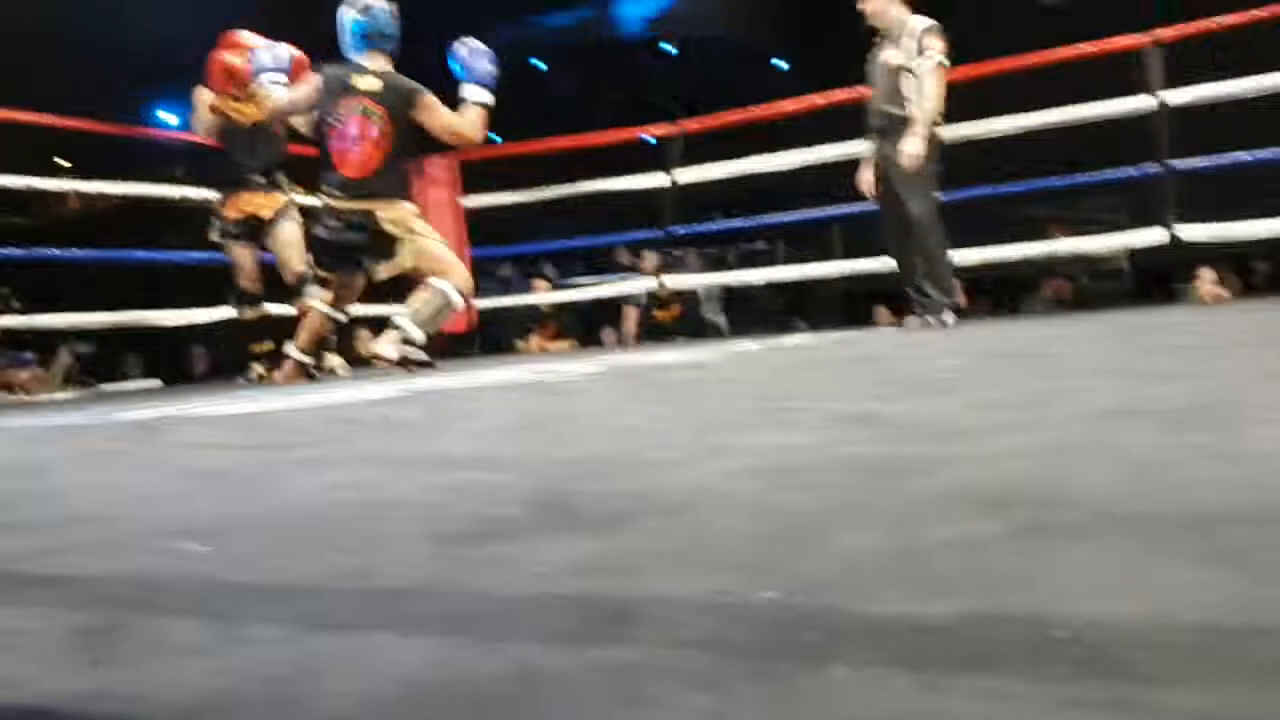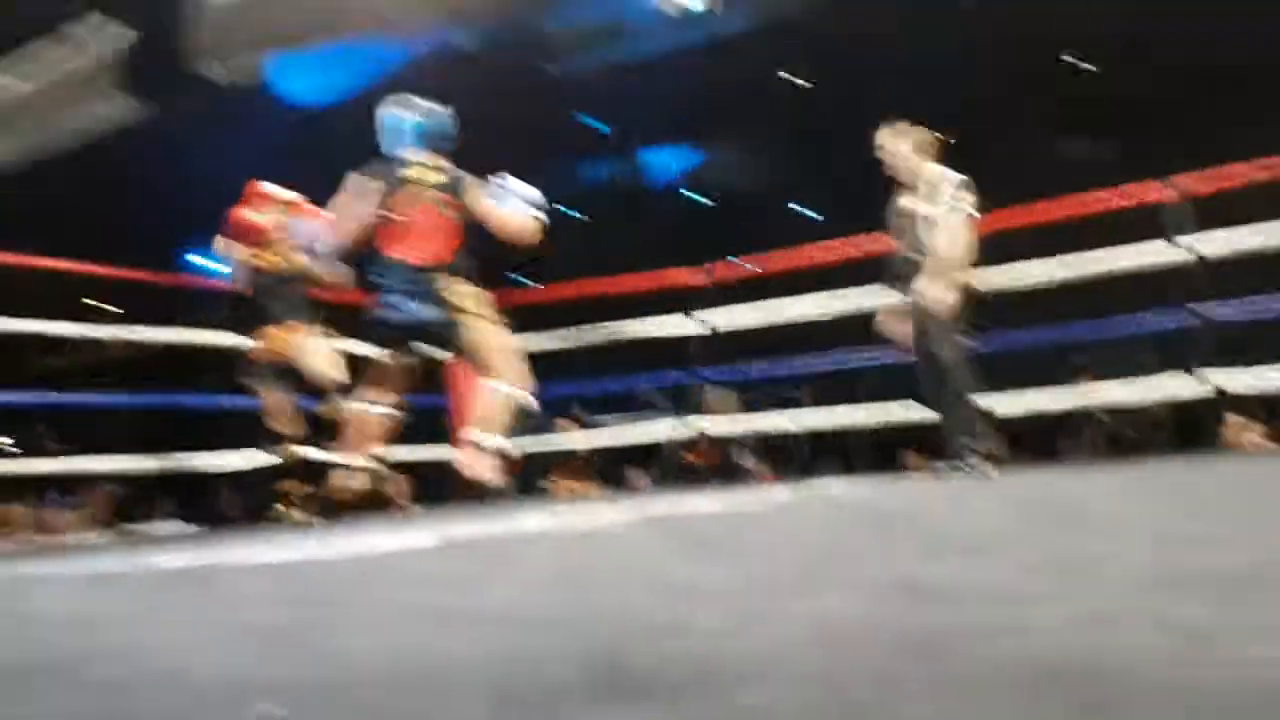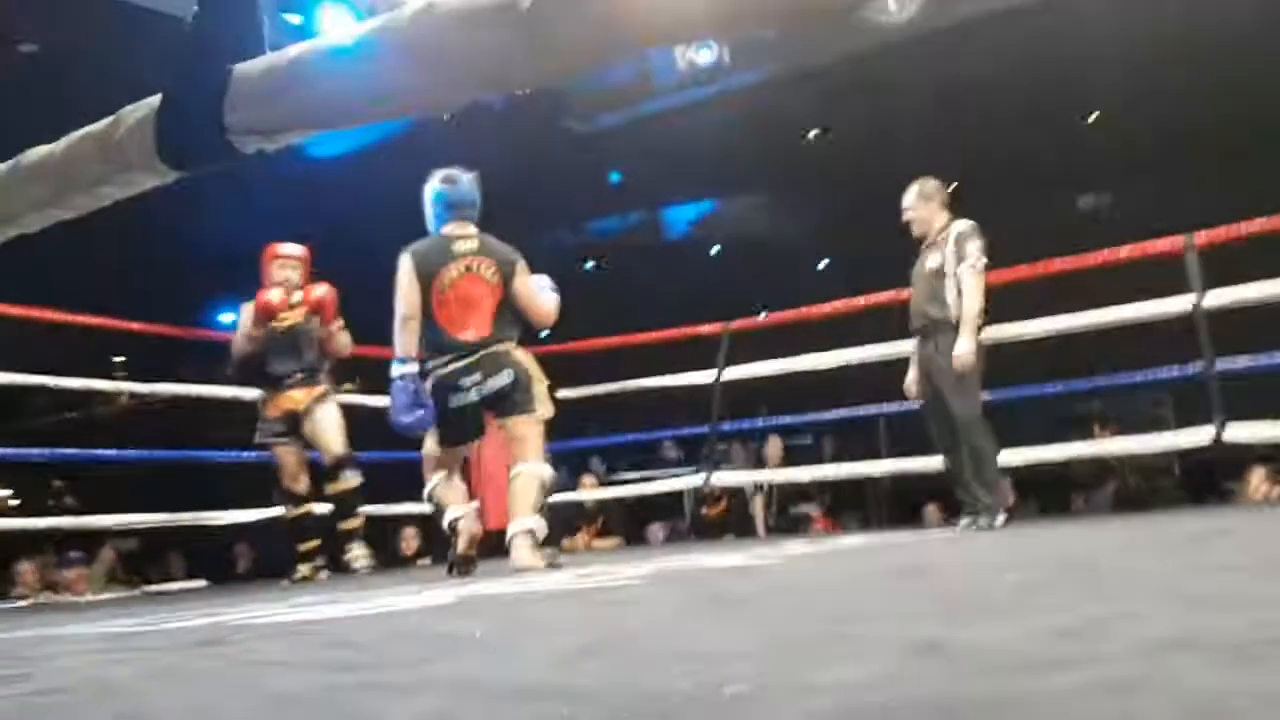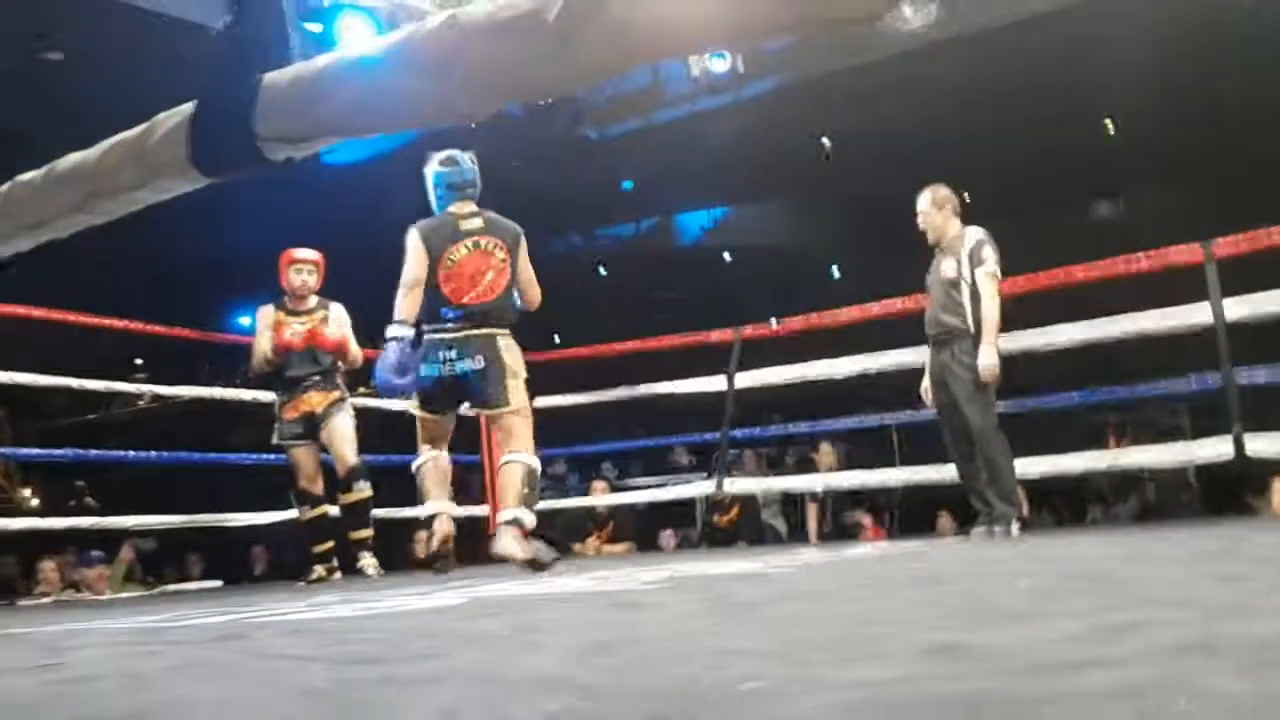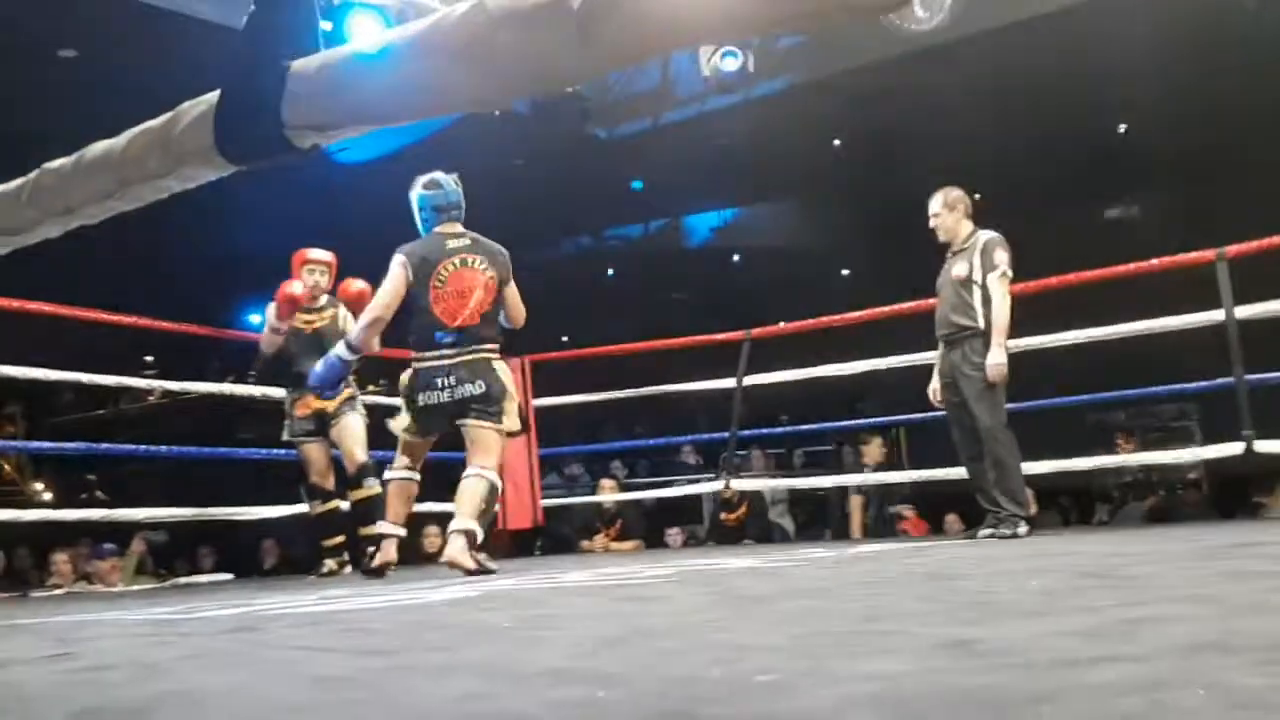
dt=0.2s
person 1, frame 1
left shoulder: (328, 81)
right shoulder: (408, 93)
left elbow: (278, 106)
right elbow: (468, 135)
left wrist: (269, 73)
right wrist: (478, 87)
left hip: (336, 215)
right hip: (383, 215)
left knee: (342, 291)
right knee: (456, 280)
left ankle: (292, 366)
right ankle: (400, 339)
person 1, frame 2
left shoulder: (376, 180)
right shoulder: (461, 185)
left elbow: (341, 233)
right elbow: (521, 232)
right wrist: (529, 204)
left hip: (396, 302)
right hip: (449, 297)
left knee: (382, 387)
right knee: (509, 374)
right ankle: (483, 453)
person 1, frame 3
left shoulder: (415, 256)
right shoulder: (505, 255)
left elbow: (407, 319)
right elbow: (543, 316)
left wrist: (404, 379)
right wrist: (546, 292)
left hip: (450, 379)
right hip: (504, 365)
left knee: (440, 468)
right knee: (529, 457)
left ankle: (461, 523)
right ankle: (525, 540)
person 1, frame 4
left shoulder: (423, 232)
right shoulder: (509, 232)
left elbow: (411, 286)
right elbow: (531, 301)
left wrist: (397, 344)
right wrist: (510, 293)
left hip: (440, 351)
right hip: (491, 349)
left knee: (431, 444)
right knee: (517, 444)
left ankle: (440, 522)
right ankle: (512, 530)
person 1, frame 5
left shoulder: (409, 256)
right shoulder: (496, 253)
left elbow: (378, 314)
right elbow: (516, 318)
left wrist: (339, 358)
left hip: (430, 374)
right hip: (482, 370)
left knee: (408, 458)
right knee: (484, 464)
left ankle: (389, 544)
right ankle: (461, 540)
person 2, frame 1
left shoulder: (922, 31)
right shoulder: (883, 46)
left elbow: (933, 83)
left wrist: (917, 134)
right wrist: (870, 159)
left hip: (910, 141)
right hip: (887, 144)
left knee: (920, 217)
right knee: (895, 226)
left ankle: (941, 303)
right ankle: (923, 302)
person 2, frame 2
left shoulder: (949, 183)
right shoulder: (905, 194)
left elbow: (958, 237)
left wrist: (943, 282)
right wrist: (897, 311)
left hip: (938, 296)
right hip: (917, 297)
left knee: (950, 363)
right knee: (930, 373)
left ankle: (974, 449)
right ankle: (958, 449)
person 2, frame 3
left shoulder: (962, 233)
right shoulder: (927, 250)
left elbow: (973, 285)
left wrist: (966, 337)
right wrist: (915, 362)
left hip: (954, 344)
right hip: (929, 345)
left knee: (967, 419)
right knee: (942, 429)
left ankle: (991, 505)
right ankle: (971, 505)
person 2, frame 4
left shoulder: (975, 241)
right shoulder: (939, 257)
left elbow: (989, 294)
left wrist: (989, 346)
right wrist: (929, 369)
left hip: (967, 349)
right hip: (942, 353)
left knee: (983, 428)
right knee: (957, 438)
left ankle: (1006, 514)
right ankle: (986, 514)
person 2, frame 5
left shoulder: (988, 243)
right shoulder: (951, 258)
left elbow: (1000, 295)
left wrist: (998, 346)
right wrist: (938, 368)
left hip: (977, 349)
right hip: (952, 354)
left knee: (992, 428)
right knee: (966, 439)
left ankle: (1014, 515)
right ankle: (994, 514)
person 3, frame 1
right shoulder: (208, 95)
right elbow: (203, 131)
left wrist: (300, 83)
right wrist: (219, 93)
left hip: (273, 195)
right hip: (236, 202)
left knee: (297, 270)
right knee: (247, 284)
right ankle: (261, 359)
person 3, frame 2
left shoulder: (298, 241)
right shoulder: (239, 244)
left elbow: (334, 277)
right elbow: (238, 283)
left wrist: (322, 245)
right wrist: (239, 251)
left hip: (301, 332)
right hip: (265, 344)
left knee: (331, 379)
right knee: (279, 421)
person 3, frame 3
left shoulder: (314, 306)
right shoulder: (252, 311)
left elbow: (343, 351)
right elbow: (239, 354)
left wrist: (331, 320)
right wrist: (257, 325)
left hip: (314, 391)
right hip: (276, 401)
left knee: (338, 456)
right knee: (293, 482)
left ankle: (353, 542)
right ankle: (309, 560)
person 3, frame 4
left shoulder: (333, 310)
right shoulder: (269, 314)
left elbow: (357, 359)
right elbow: (257, 366)
left wrist: (344, 350)
right wrist: (275, 352)
left hip: (330, 396)
right hip: (292, 404)
left knee: (349, 464)
right knee: (307, 483)
left ankle: (364, 551)
right ankle: (324, 561)
person 3, frame 5
left shoulder: (340, 308)
right shoulder: (278, 308)
right elbow: (266, 350)
right wrist: (281, 319)
left hip: (339, 394)
right hip: (302, 402)
left knee: (358, 462)
right knee: (318, 479)
left ankle: (372, 547)
right ankle: (335, 555)
